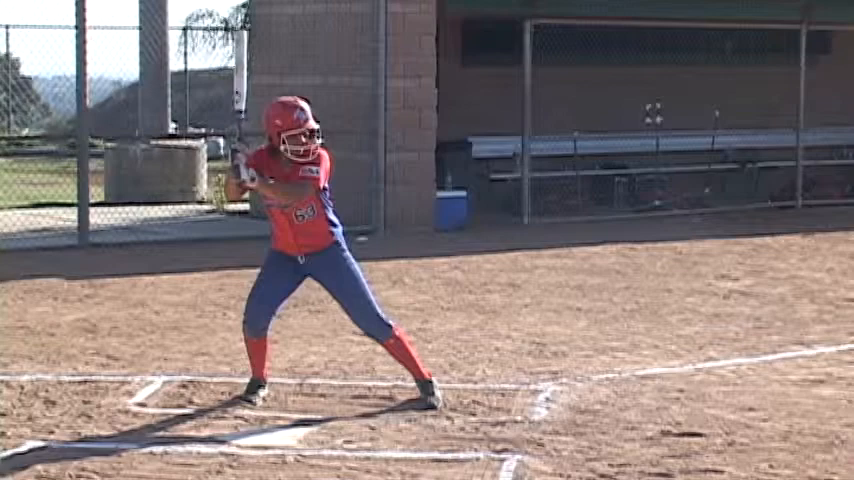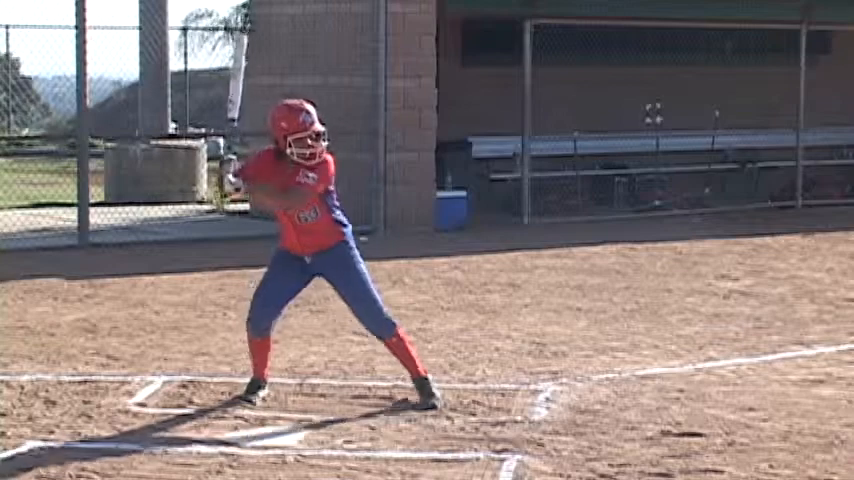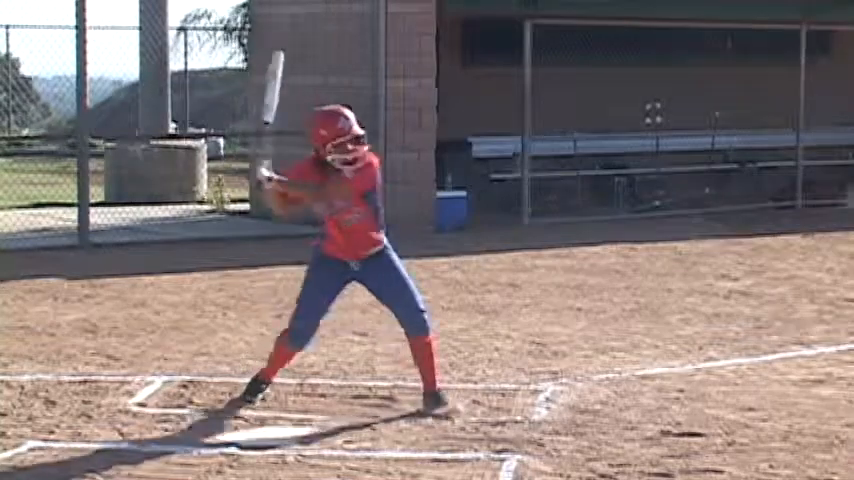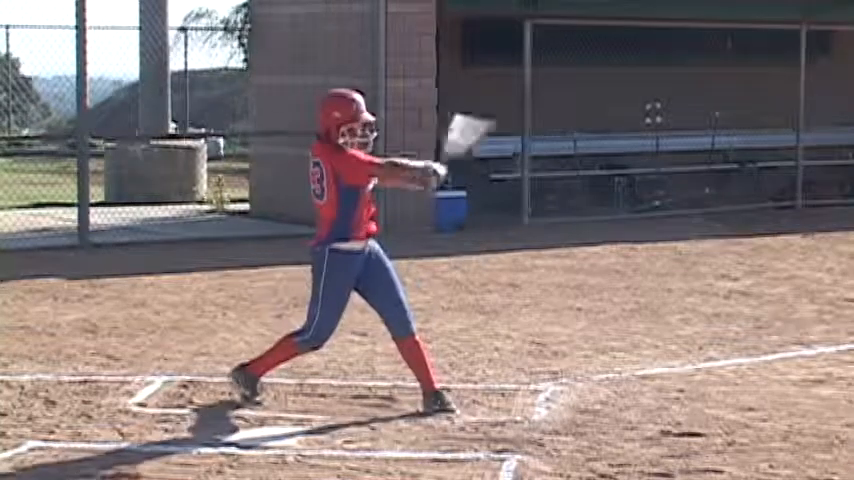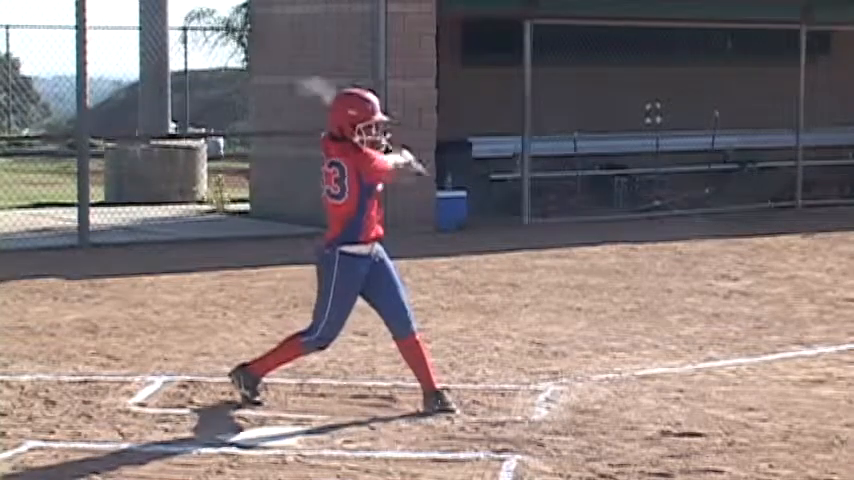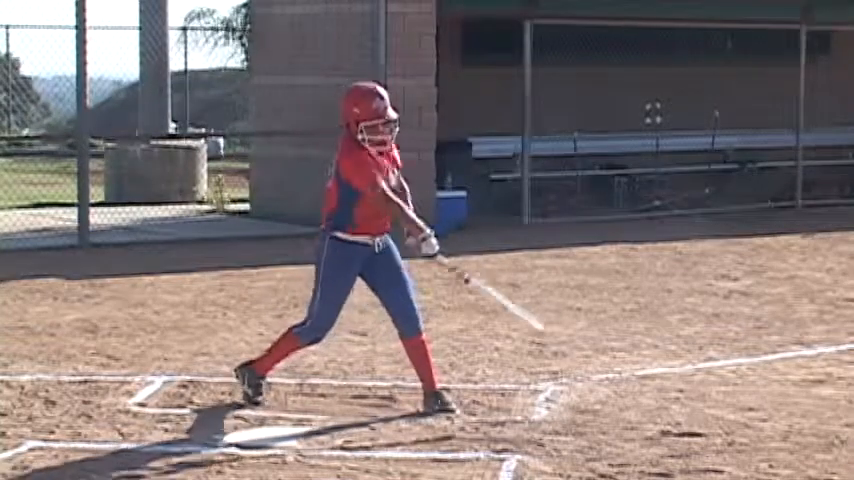
dt=0.3s
person 1, frame 1
left shoulder: (319, 158)
right shoulder: (262, 159)
left elbow: (297, 195)
right elbow: (233, 194)
left wrist: (259, 181)
right wrist: (236, 175)
left hip: (327, 250)
right hip: (284, 254)
left knee: (372, 319)
right knee: (254, 317)
left ankle: (424, 380)
right ankle: (258, 381)
person 1, frame 2
left shoulder: (323, 163)
right shoulder: (267, 160)
left elbow: (287, 201)
right elbow: (234, 185)
left wrist: (246, 186)
right wrist: (232, 177)
left hip: (335, 249)
right hip: (292, 253)
left knee: (376, 317)
right knee: (259, 316)
left ankle: (420, 378)
right ankle: (259, 380)
person 1, frame 3
left shoulder: (366, 163)
right shoulder: (310, 170)
left elbow: (328, 195)
right elbow: (282, 208)
left wrist: (280, 184)
right wrist: (272, 187)
left hip: (375, 254)
right hip: (332, 259)
left knee: (416, 317)
right knee: (301, 330)
left ankle: (431, 391)
right ankle: (265, 377)
person 1, frame 4
left shoulder: (336, 149)
right shoulder: (338, 157)
left elbow: (380, 171)
right elbow: (385, 172)
left wrist: (419, 174)
right wrist: (426, 168)
left hip: (365, 249)
right hip: (336, 256)
left knee: (401, 321)
right knee: (315, 333)
left ankle: (431, 392)
right ankle: (249, 373)
person 1, frame 5
left shoulder: (334, 146)
right shoulder: (359, 158)
right elbow: (393, 165)
left wrist: (397, 157)
right wrist: (405, 157)
left hip: (369, 252)
right hip: (344, 257)
left knee: (403, 322)
right knee: (320, 335)
left ankle: (432, 392)
right ankle: (249, 373)
person 1, frame 6
left shoulder: (384, 145)
right shoulder: (353, 152)
left elbow: (399, 187)
right elbow: (387, 198)
left wrist: (411, 230)
right wrist: (421, 231)
left hip: (378, 243)
right hip: (342, 246)
left knee: (409, 317)
right knee: (316, 325)
left ankle: (432, 392)
right ankle: (255, 371)
